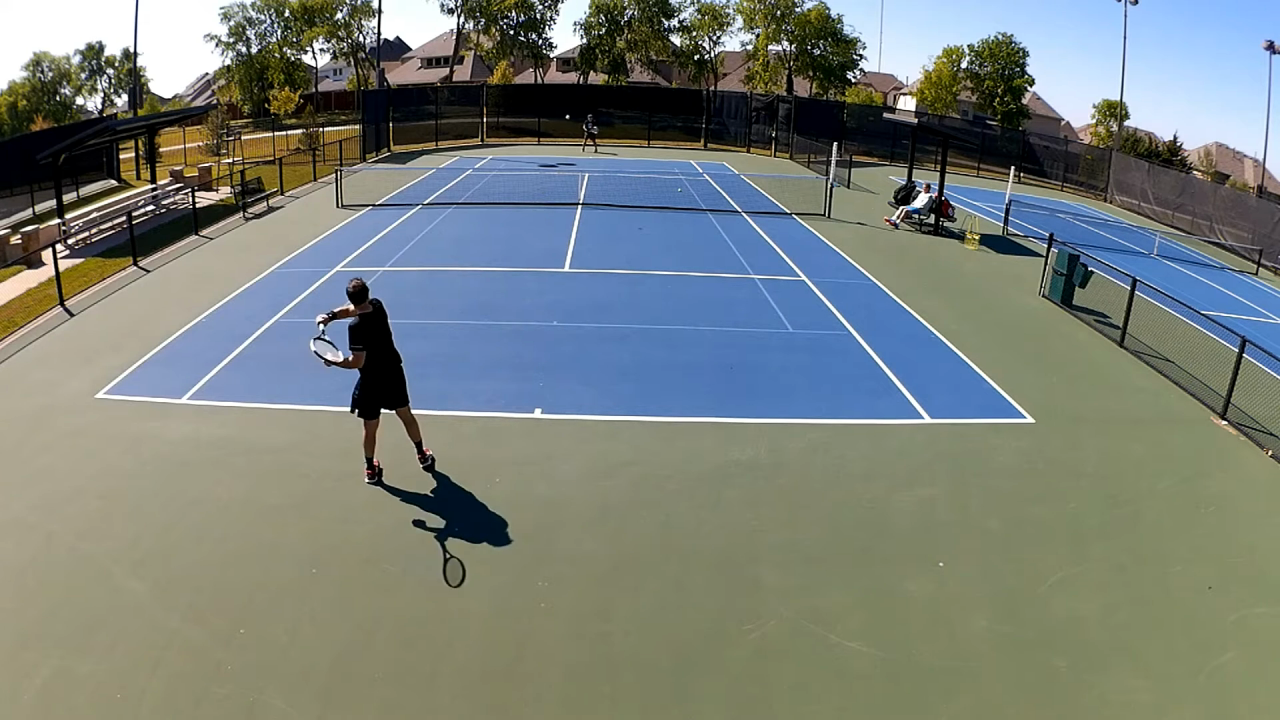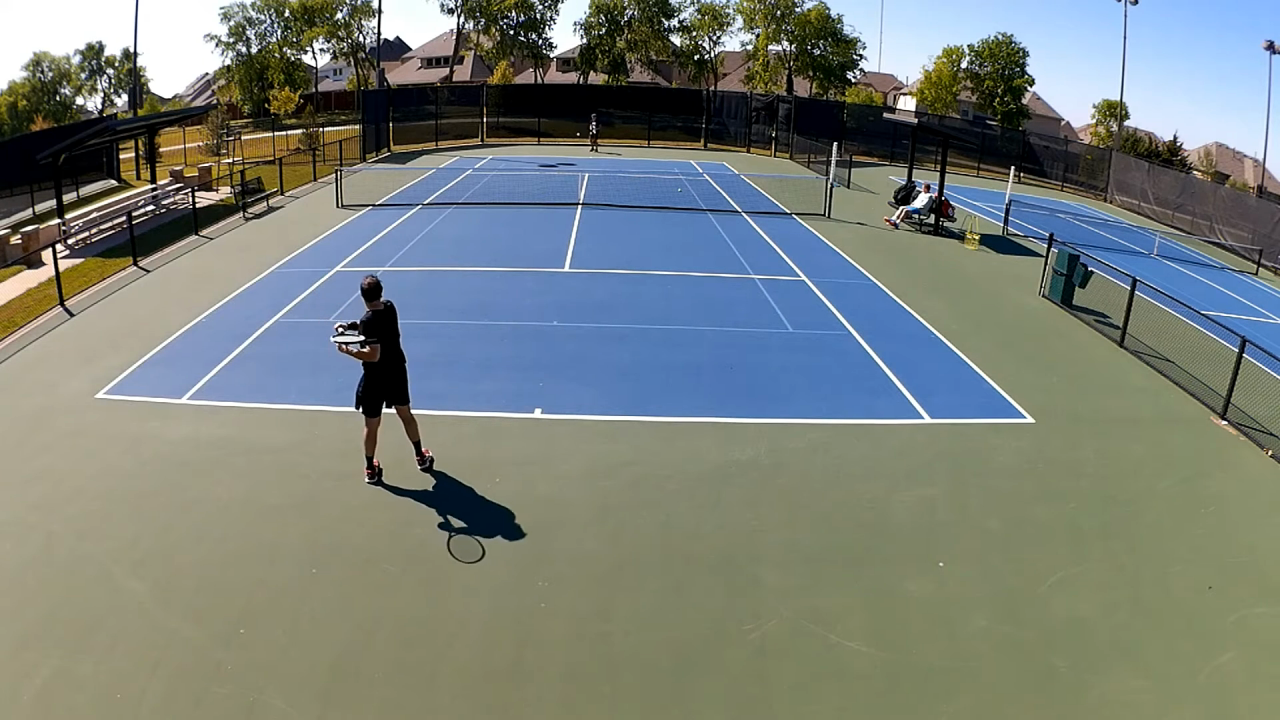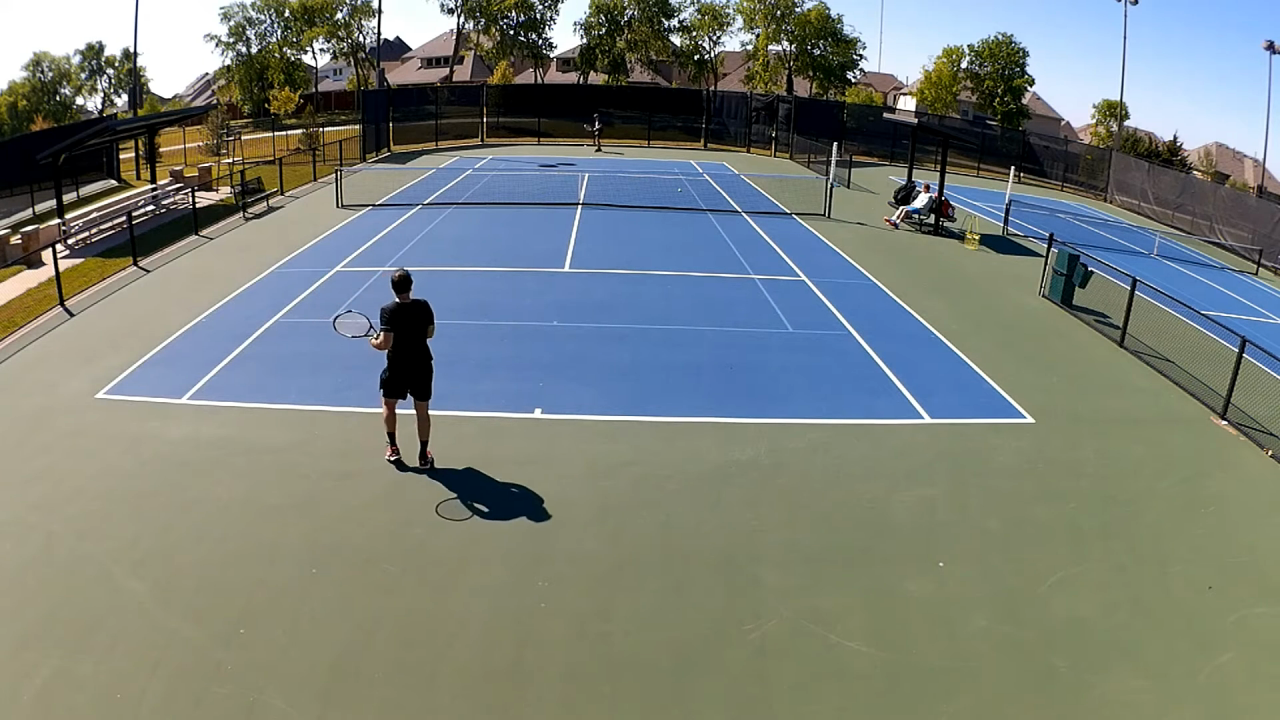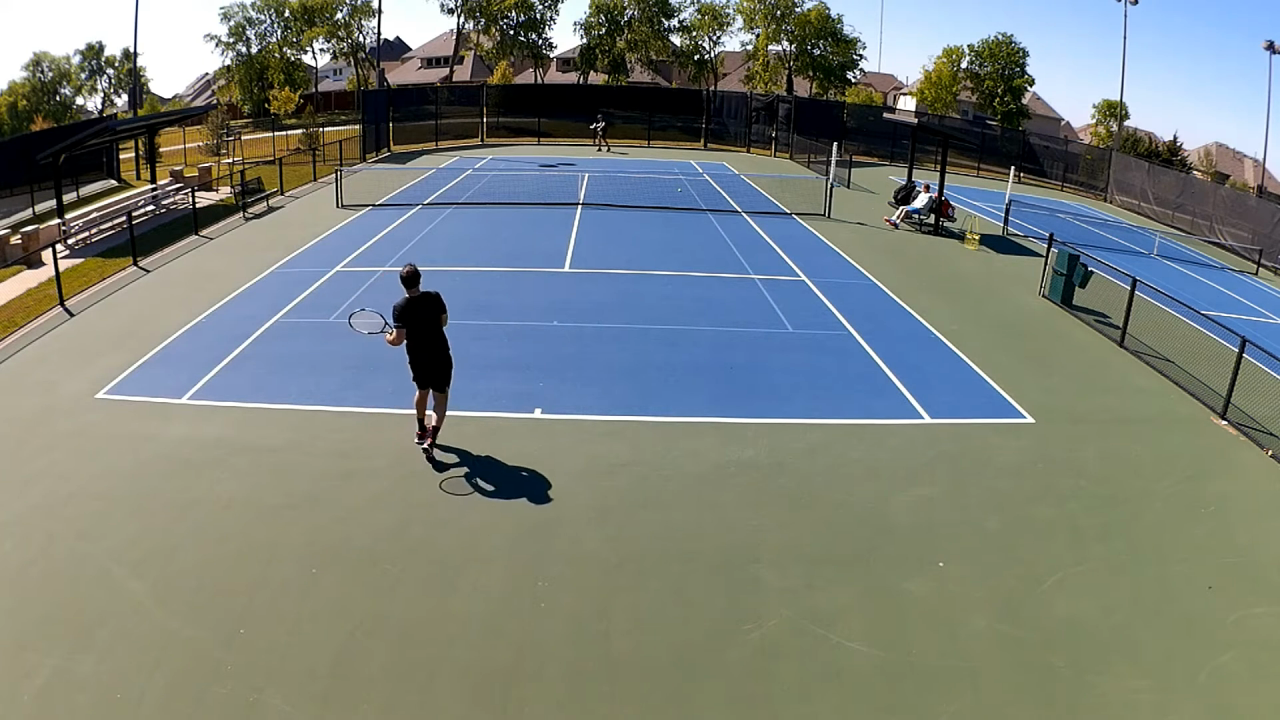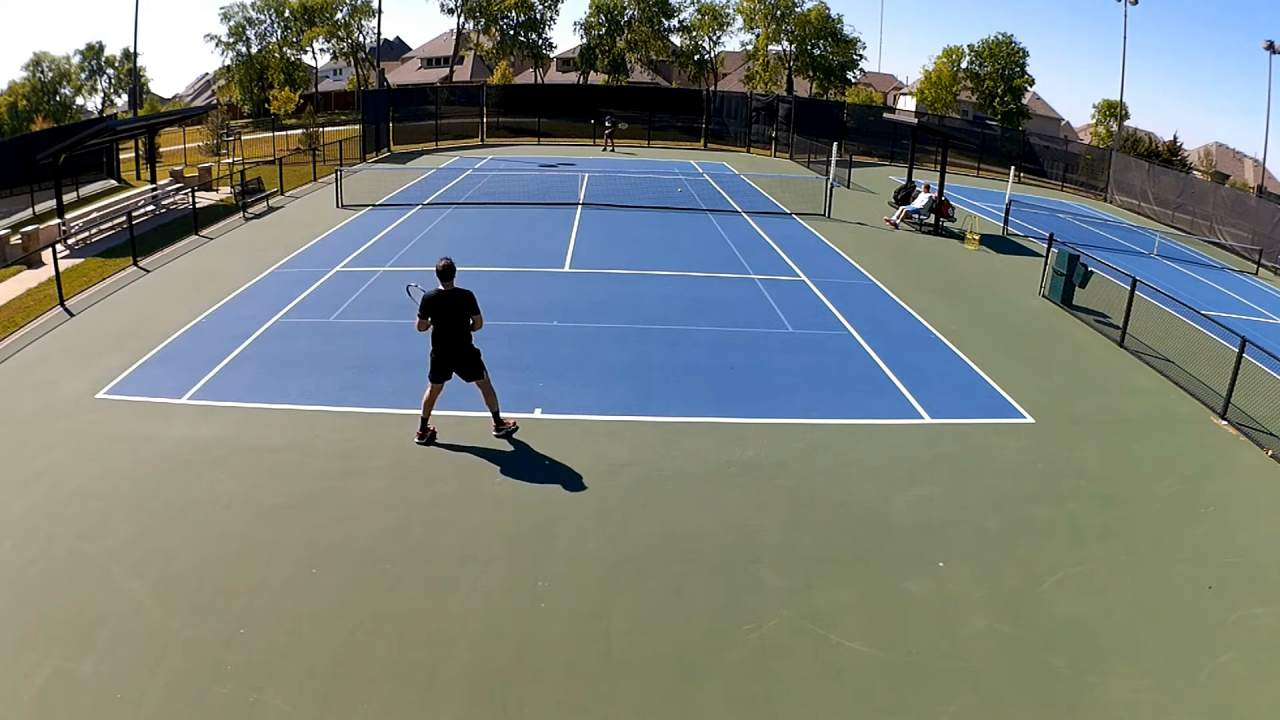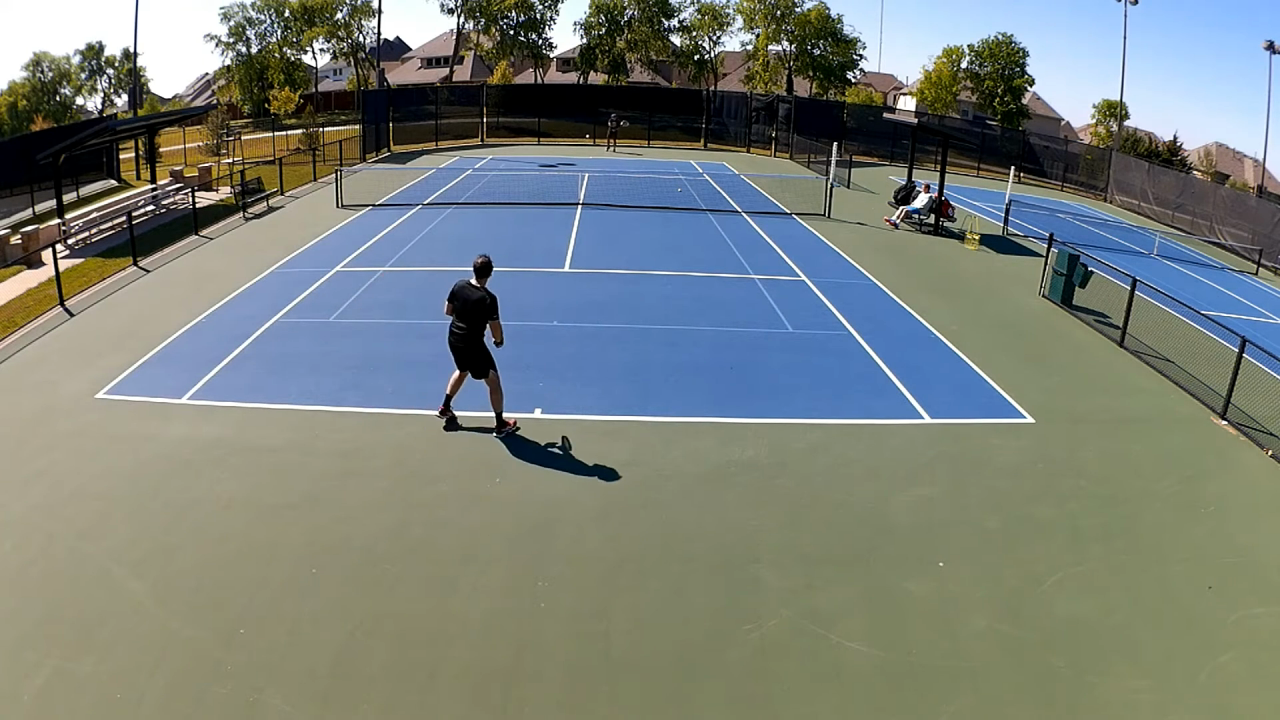
dt=0.4s
person 1, frame 1
left shoulder: (356, 326)
right shoulder: (377, 306)
left elbow: (357, 362)
right elbow: (352, 309)
left wrist: (335, 361)
right wrist: (331, 316)
left hip: (371, 381)
right hip: (394, 374)
left knee: (370, 427)
right knee: (406, 415)
left ankle: (371, 470)
right ankle: (423, 456)
person 1, frame 2
left shoulder: (368, 321)
right shoulder: (389, 307)
left elbow: (373, 355)
left wrist: (348, 350)
right wrist: (349, 326)
left hip: (375, 378)
right hip: (398, 372)
left knee: (371, 425)
right knee: (406, 414)
left ankle: (371, 469)
right ankle: (421, 457)
person 1, frame 3
left shoulder: (388, 311)
right shoulder: (424, 306)
left elbow: (385, 344)
left wrist: (373, 341)
left hip: (397, 368)
right hip: (422, 366)
left knee: (389, 405)
right knee: (422, 411)
left ankle: (392, 448)
right ankle: (424, 456)
person 1, frame 4
left shoulder: (400, 307)
right shoulder: (434, 297)
left elbow: (398, 340)
left wrist: (388, 337)
left hip: (417, 358)
right hip: (440, 357)
left knee: (422, 392)
right knee: (440, 400)
left ankle: (422, 432)
right ankle: (431, 440)
person 1, frame 5
left shoulder: (428, 297)
right shoulder: (467, 296)
left elbow: (420, 327)
right elbow: (478, 324)
left hip: (440, 352)
right hip: (464, 351)
left knee: (433, 389)
right knee: (485, 385)
left ankle: (423, 431)
right ankle: (498, 424)
person 1, frame 6
left shoulder: (459, 286)
right shoulder: (489, 298)
left elbow: (448, 311)
right elbow: (496, 329)
right wrist: (499, 341)
left hip: (454, 340)
right hip: (473, 345)
left knee: (462, 371)
right knee: (494, 383)
left ankle: (445, 408)
right ankle: (500, 424)
